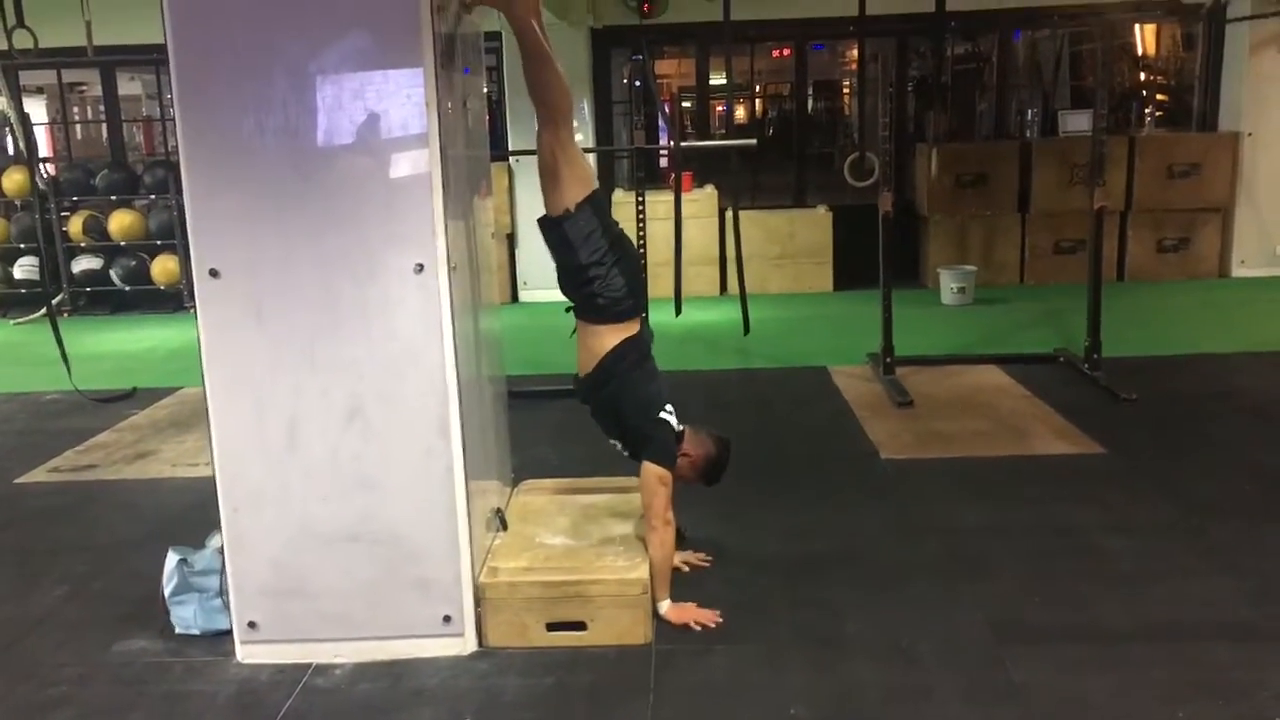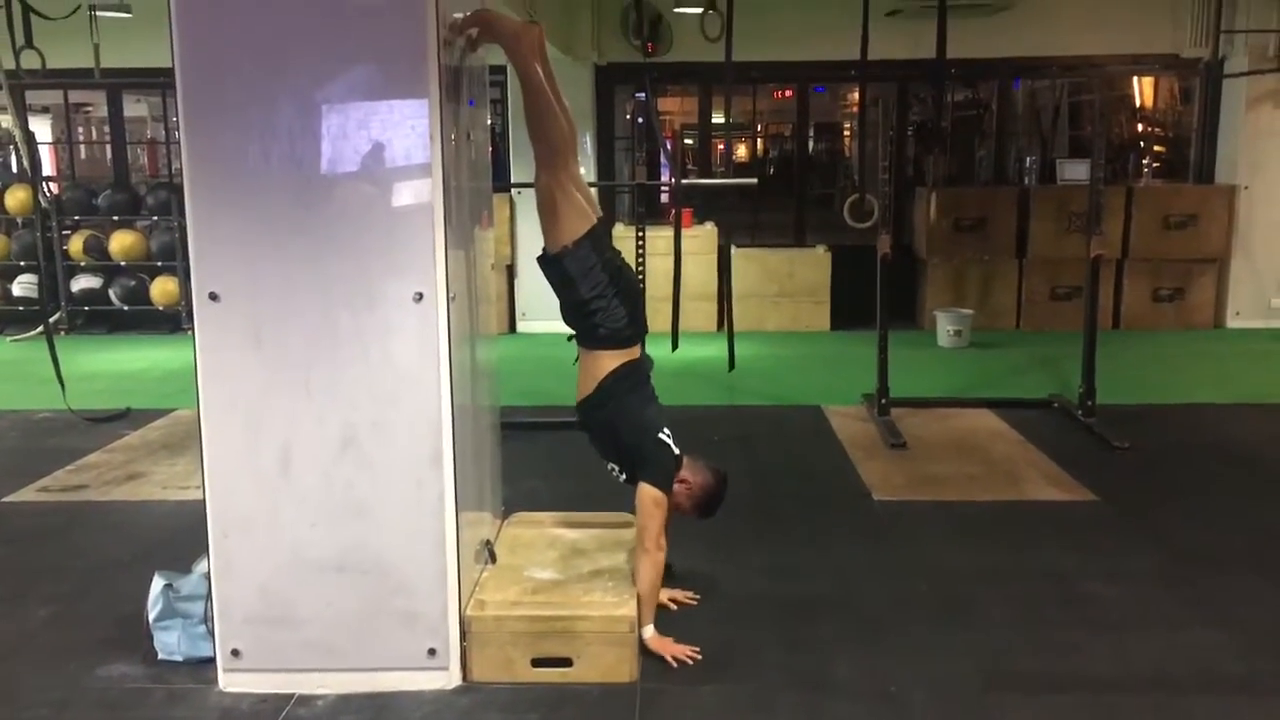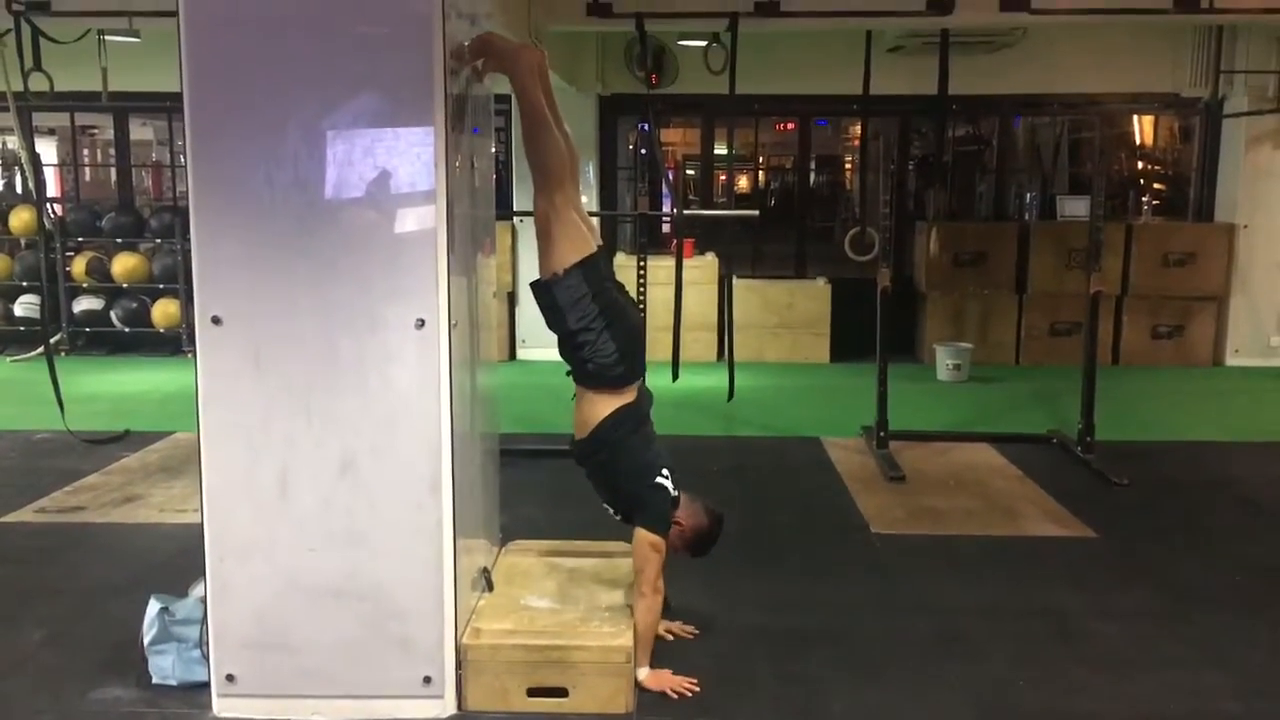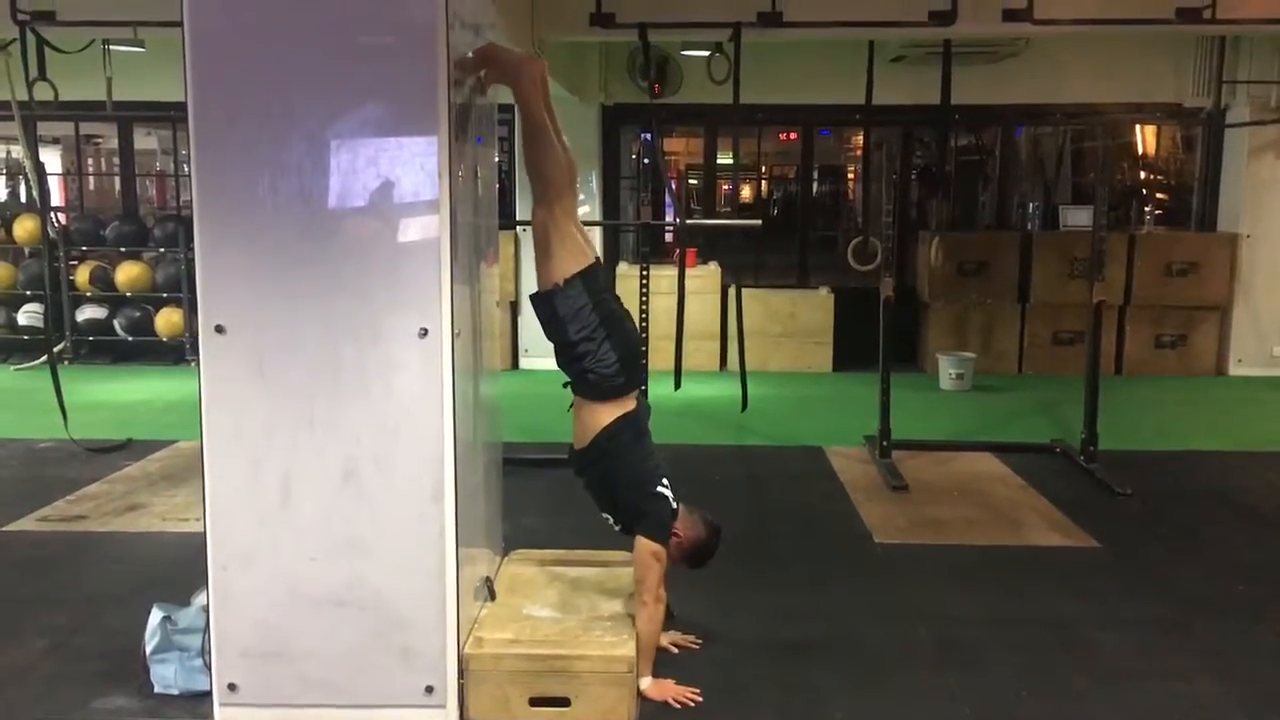
dt=0.5s
person 1, frame 1
left shoulder: (658, 427)
right shoulder: (661, 437)
left elbow: (657, 520)
right elbow: (659, 521)
left wrist: (666, 553)
right wrist: (666, 603)
left hip: (610, 286)
right hip: (608, 289)
left knee: (559, 138)
right knee: (558, 138)
person 1, frame 2
left shoulder: (657, 460)
right shoulder: (659, 464)
left elbow: (648, 547)
right elbow: (651, 547)
left wrist: (654, 589)
right wrist: (648, 629)
left hip: (607, 317)
right hip: (606, 316)
left knee: (561, 173)
right knee: (557, 174)
right ankle: (518, 46)
person 1, frame 3
left shoulder: (653, 496)
right shoulder: (657, 505)
left elbow: (645, 587)
right elbow: (648, 587)
left wrist: (654, 622)
right wrist: (643, 669)
left hip: (607, 344)
right hip: (604, 349)
left knee: (563, 198)
right knee: (558, 197)
right ankle: (522, 71)
person 1, frame 4
left shoulder: (654, 508)
right shoulder: (655, 513)
left elbow: (648, 598)
right elbow: (650, 597)
left wrist: (655, 633)
right wrist: (646, 679)
left hip: (605, 360)
right hip: (603, 364)
left knee: (560, 211)
right knee: (555, 212)
right ankle: (524, 82)
